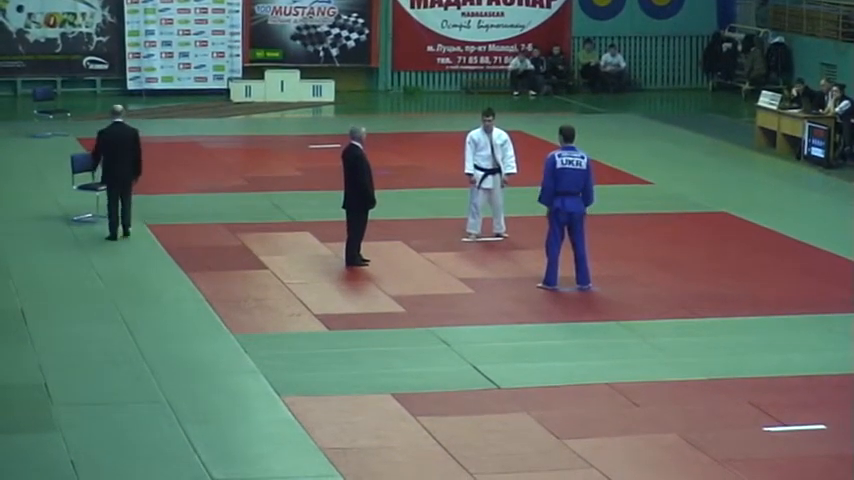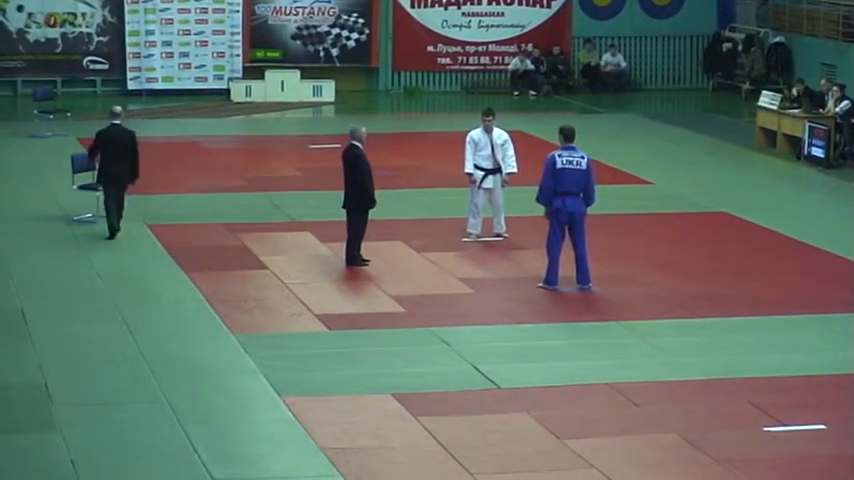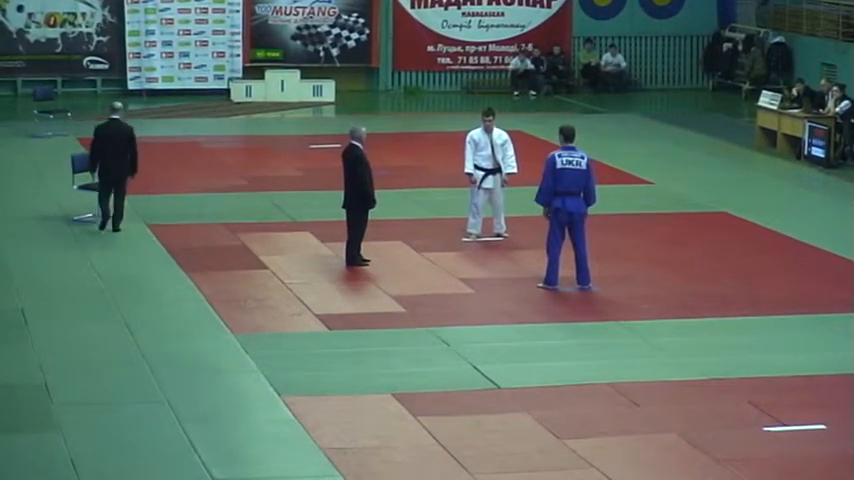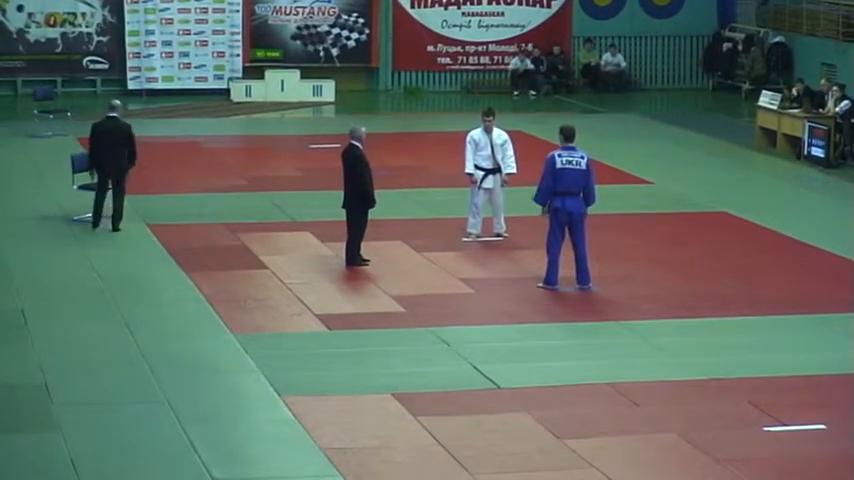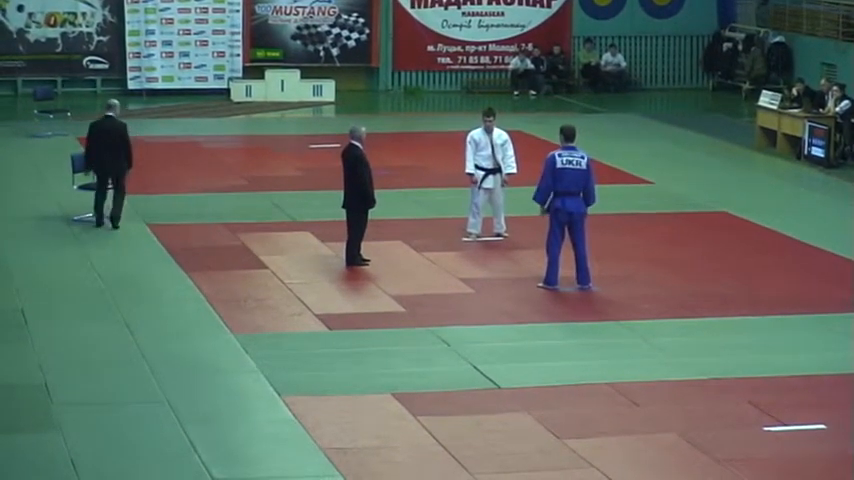
dt=0.2s
person 1, frame 1
left shoulder: (554, 157)
right shoulder: (584, 158)
left elbow: (548, 184)
right elbow: (588, 186)
left wrist: (548, 205)
right wrist: (584, 205)
left hip: (559, 204)
right hip: (576, 205)
left knee: (554, 244)
right knee: (579, 244)
left ankle: (551, 281)
right ankle: (584, 281)
person 1, frame 2
left shoulder: (554, 157)
right shoulder: (584, 158)
left elbow: (547, 184)
right elbow: (589, 186)
left wrist: (547, 205)
right wrist: (586, 205)
left hip: (559, 204)
right hip: (577, 205)
left knee: (554, 244)
right knee: (579, 244)
left ankle: (551, 281)
right ankle: (584, 281)
person 1, frame 3
left shoulder: (554, 157)
right shoulder: (584, 158)
left elbow: (547, 184)
right elbow: (590, 186)
left wrist: (545, 205)
right wrist: (587, 205)
left hip: (559, 204)
right hip: (577, 205)
left knee: (554, 244)
right knee: (580, 244)
left ankle: (551, 281)
right ankle: (584, 281)
person 1, frame 4
left shoulder: (554, 157)
right shoulder: (584, 158)
left elbow: (546, 184)
right elbow: (589, 185)
left wrist: (543, 204)
right wrist: (587, 205)
left hip: (559, 204)
right hip: (577, 204)
left knee: (554, 244)
right knee: (579, 244)
left ankle: (551, 281)
right ankle: (584, 281)
person 1, frame 5
left shoulder: (554, 157)
right shoulder: (585, 158)
left elbow: (546, 183)
right elbow: (589, 185)
left wrist: (542, 203)
right wrist: (587, 205)
left hip: (559, 204)
right hip: (577, 204)
left knee: (554, 244)
right knee: (579, 244)
left ankle: (551, 281)
right ankle: (584, 281)
person 2, frame 1
left shoulder: (348, 150)
right shoulder: (358, 154)
right elbow: (363, 179)
right wrist: (370, 198)
left hip: (352, 196)
right hip: (359, 198)
left knee: (356, 228)
right knee: (356, 228)
left ankle: (354, 255)
right ankle: (352, 258)
person 2, frame 2
left shoulder: (348, 150)
right shoulder: (358, 154)
right elbow: (363, 179)
right wrist: (370, 198)
left hip: (352, 196)
right hip: (359, 198)
left knee: (356, 228)
right knee: (357, 228)
left ankle: (354, 255)
right ankle: (352, 258)
person 2, frame 3
left shoulder: (348, 150)
right shoulder: (358, 154)
right elbow: (363, 179)
right wrist: (370, 198)
left hip: (352, 196)
right hip: (359, 198)
left knee: (356, 228)
right knee: (357, 228)
left ankle: (355, 255)
right ankle: (352, 258)
person 2, frame 4
left shoulder: (348, 150)
right shoulder: (357, 154)
right elbow: (363, 179)
right wrist: (370, 198)
left hip: (352, 196)
right hip: (359, 198)
left knee: (356, 228)
right knee: (357, 228)
left ankle: (355, 255)
right ankle: (352, 258)
person 2, frame 5
left shoulder: (348, 150)
right shoulder: (357, 154)
right elbow: (363, 179)
right wrist: (370, 198)
left hip: (352, 196)
right hip: (359, 198)
left knee: (356, 227)
right knee: (357, 228)
left ankle: (355, 254)
right ankle: (352, 258)
person 3, frame 1
left shoulder: (502, 135)
right shoulder: (473, 135)
left elbow: (508, 155)
right elbow: (469, 156)
left wrist: (507, 174)
right wrist: (470, 174)
left hip: (496, 174)
right hip: (480, 174)
left knee: (498, 204)
right knee: (476, 204)
left ankle: (499, 230)
right ankle: (473, 231)
person 3, frame 2
left shoulder: (502, 135)
right shoulder: (473, 135)
left elbow: (509, 155)
right elbow: (469, 155)
left wrist: (507, 173)
right wrist: (470, 174)
left hip: (497, 174)
right hip: (480, 174)
left knee: (498, 204)
right knee: (476, 204)
left ankle: (499, 230)
right ankle: (473, 231)
person 3, frame 3
left shoulder: (502, 135)
right shoulder: (473, 135)
left elbow: (509, 155)
right elbow: (469, 156)
left wrist: (507, 173)
right wrist: (470, 174)
left hip: (497, 174)
right hip: (480, 174)
left knee: (498, 204)
right knee: (476, 204)
left ankle: (500, 230)
right ankle: (473, 231)
person 3, frame 4
left shoulder: (502, 135)
right shoulder: (473, 135)
left elbow: (508, 155)
right elbow: (469, 156)
left wrist: (506, 173)
right wrist: (471, 174)
left hip: (496, 174)
right hip: (480, 174)
left knee: (498, 204)
right knee: (476, 203)
left ankle: (499, 230)
right ankle: (473, 231)
person 3, frame 5
left shoulder: (502, 135)
right shoulder: (474, 135)
left elbow: (508, 155)
right elbow: (470, 156)
left wrist: (507, 173)
right wrist: (471, 174)
left hip: (497, 174)
right hip: (480, 174)
left knee: (498, 204)
right knee: (476, 203)
left ankle: (499, 230)
right ankle: (473, 231)
person 4, frame 1
left shoulder: (104, 133)
right shoulder: (133, 132)
left elbow: (97, 154)
right elbow: (138, 154)
right wrist: (137, 172)
left hip: (110, 174)
right hip: (128, 173)
left knee: (113, 202)
right knee: (126, 200)
left ankle: (113, 233)
right ankle: (126, 227)
person 4, frame 2
left shoulder: (102, 133)
right shoulder: (130, 134)
left elbow: (93, 151)
right elbow: (134, 156)
left wrist: (92, 156)
right wrist: (134, 175)
left hip: (107, 174)
right hip: (124, 174)
left knee: (109, 201)
right knee: (119, 199)
left ankle: (113, 229)
right ankle: (115, 225)
person 4, frame 3
left shoulder: (100, 128)
right shoulder: (128, 129)
left elbow: (95, 150)
right elbow: (133, 151)
left wrist: (93, 167)
right wrist: (133, 169)
left hip: (106, 169)
right hip: (123, 169)
left knee: (104, 194)
right knee: (120, 197)
left ankle: (105, 215)
right ankle: (116, 224)
person 4, frame 4
left shoulder: (97, 126)
right shoulder: (126, 127)
left elbow: (92, 148)
right elbow: (131, 147)
left wrist: (92, 166)
right wrist: (131, 162)
left hip: (102, 166)
right hip: (120, 166)
left knee: (100, 193)
right knee: (119, 195)
left ankle: (96, 220)
right ankle: (116, 223)
person 4, frame 5
left shoulder: (94, 125)
right shoulder: (121, 125)
left elbow: (89, 147)
right elbow: (126, 146)
left wrist: (88, 165)
right wrist: (129, 164)
left hip: (101, 165)
right hip: (118, 165)
left knee: (101, 192)
right knee: (119, 192)
left ankle: (99, 219)
right ankle: (115, 218)
